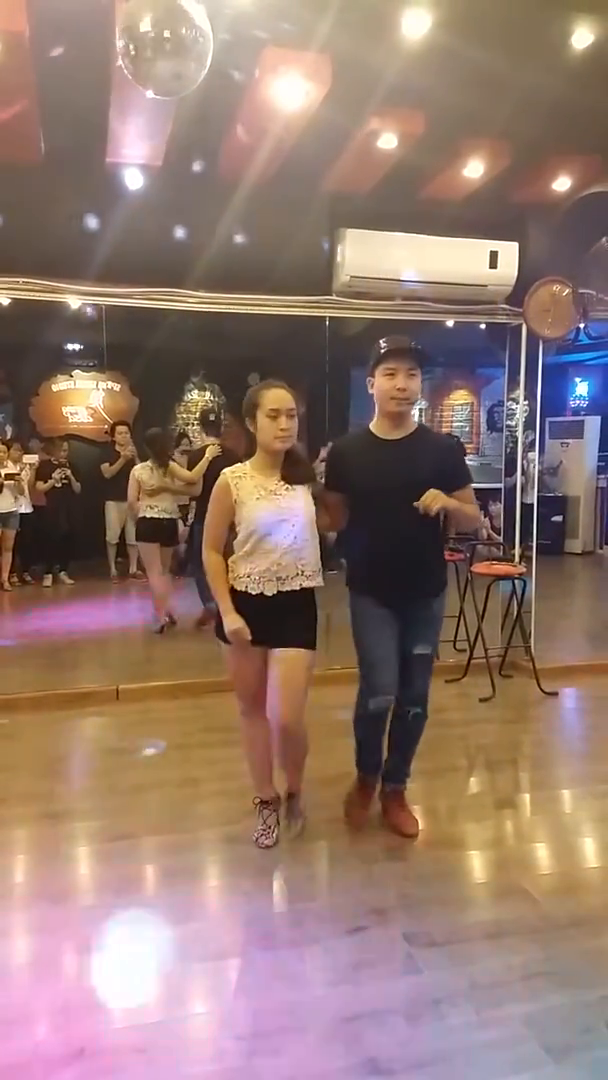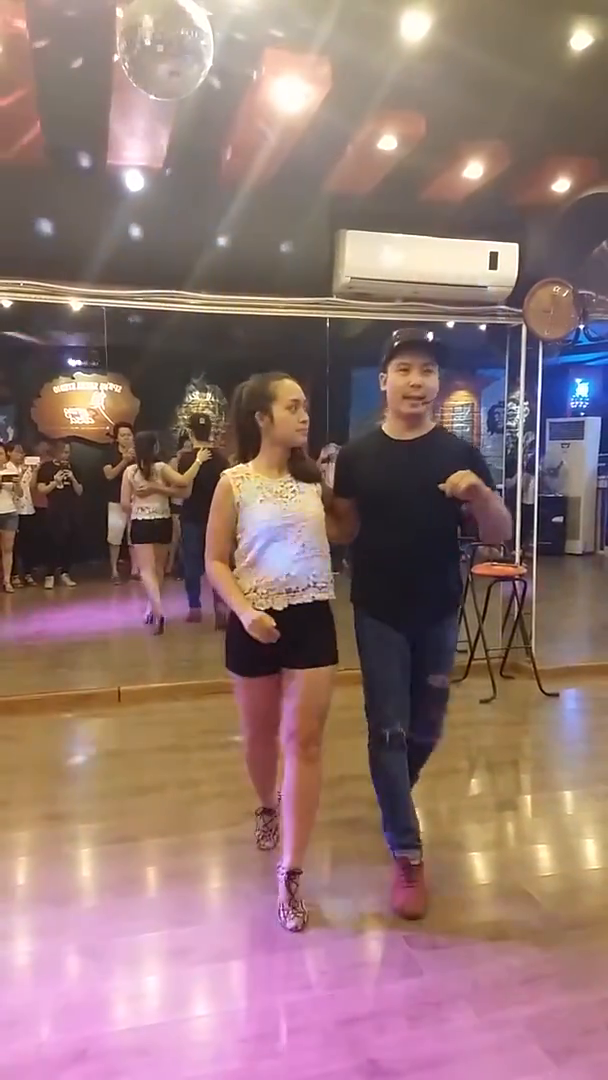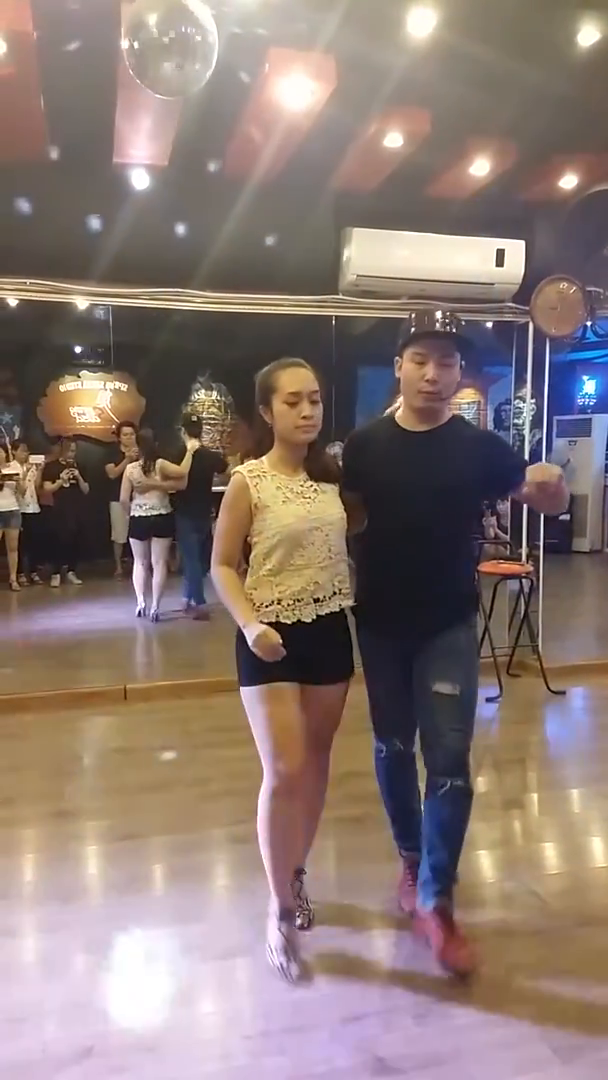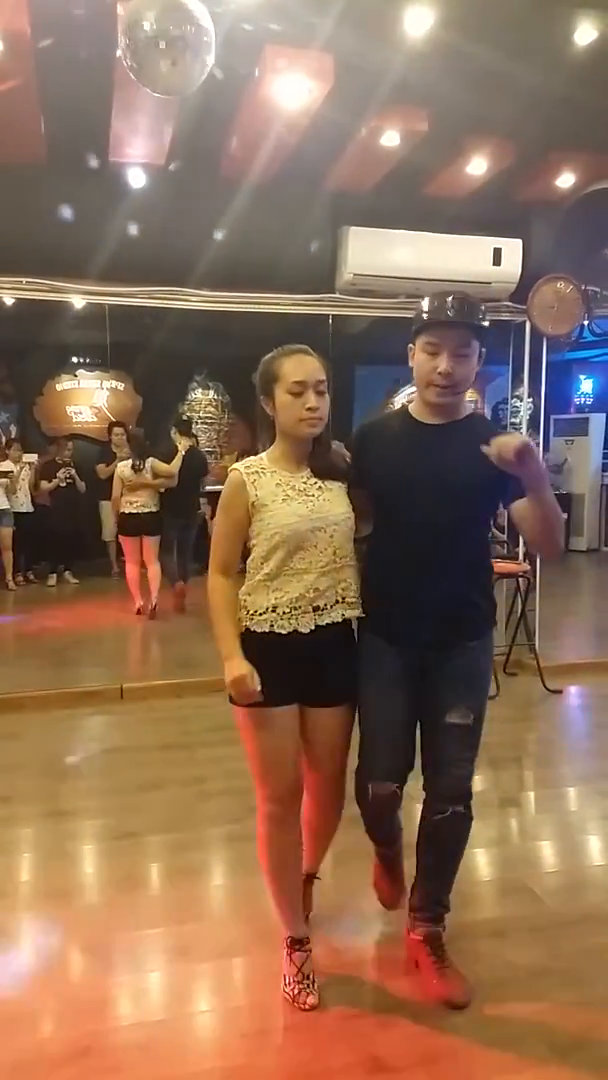
dt=0.4s
person 1, frame 1
left shoulder: (441, 450)
right shoulder: (346, 452)
left elbow: (472, 522)
right elbow: (337, 518)
left wrist: (447, 505)
left hip: (426, 592)
right hip: (371, 591)
left knee: (414, 700)
right knee: (377, 695)
left ankle: (396, 787)
right ankle: (365, 778)
person 1, frame 2
left shoulder: (459, 454)
right shoulder: (357, 455)
left elbow: (500, 534)
right elbow: (345, 528)
left wrist: (479, 494)
left hip: (439, 613)
right hip: (377, 612)
left knee: (426, 728)
right knee: (388, 731)
left ankle: (398, 788)
right ankle: (406, 856)
person 1, frame 3
left shoulder: (480, 446)
right shoulder: (364, 444)
left elbow: (552, 505)
right elbow: (348, 519)
left wrist: (550, 484)
left hip: (449, 624)
right hip: (380, 622)
left knee: (448, 760)
right knee: (392, 748)
left ankle: (435, 902)
right ankle: (412, 854)
person 1, frame 4
left shoulder: (496, 446)
right shoulder: (374, 438)
left elbow: (548, 545)
right elbow: (352, 520)
left wrist: (533, 477)
left hip: (464, 638)
right hip: (385, 632)
left knee: (451, 789)
right knee: (380, 779)
left ankle: (427, 930)
right ankle: (386, 845)
person 2, frame 1
left shoulder: (306, 477)
right shoulder: (232, 481)
right elbow: (212, 550)
right wrist: (227, 611)
left hip: (296, 605)
right hip: (243, 605)
left knee: (285, 717)
right knee: (253, 710)
left ankle: (292, 792)
right ankle: (265, 801)
person 2, frame 2
left shoulder: (313, 480)
right shoulder: (233, 483)
left elbow: (337, 535)
right elbow: (215, 561)
right wrist: (244, 611)
left hip: (312, 621)
right hip: (255, 626)
left knee: (304, 745)
right knee: (260, 738)
left ankle: (290, 873)
right ankle: (267, 805)
person 2, frame 3
left shoulder: (334, 476)
right shoulder: (248, 481)
left elbow: (355, 536)
right elbow: (223, 565)
right wrist: (249, 623)
left hip: (330, 633)
right hip: (270, 638)
left knee: (315, 761)
right knee: (284, 773)
left ankle: (295, 870)
right ankle: (282, 911)
person 2, frame 4
left shoulder: (340, 473)
right shoulder: (246, 479)
left elbow: (364, 545)
right elbow: (221, 574)
right wrist: (231, 654)
left hip: (333, 644)
right hip: (267, 647)
left knee: (327, 788)
right knee: (279, 799)
left ankle: (307, 872)
right ankle: (295, 942)
